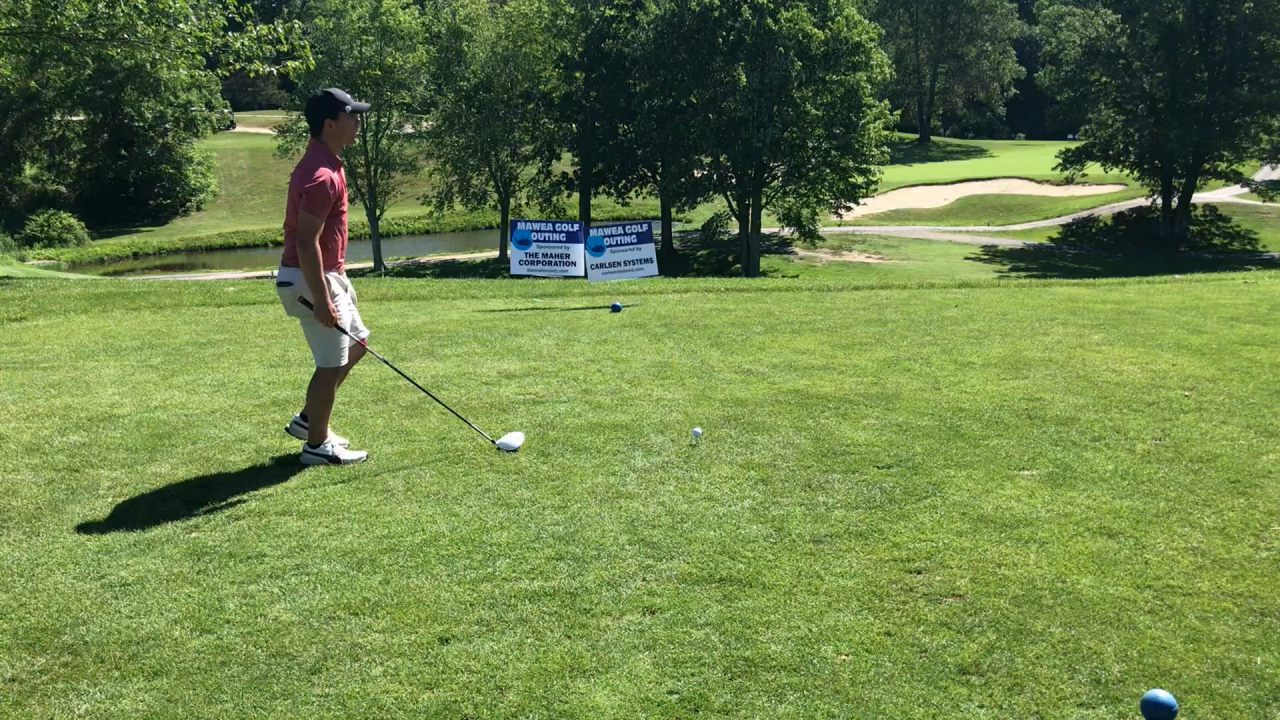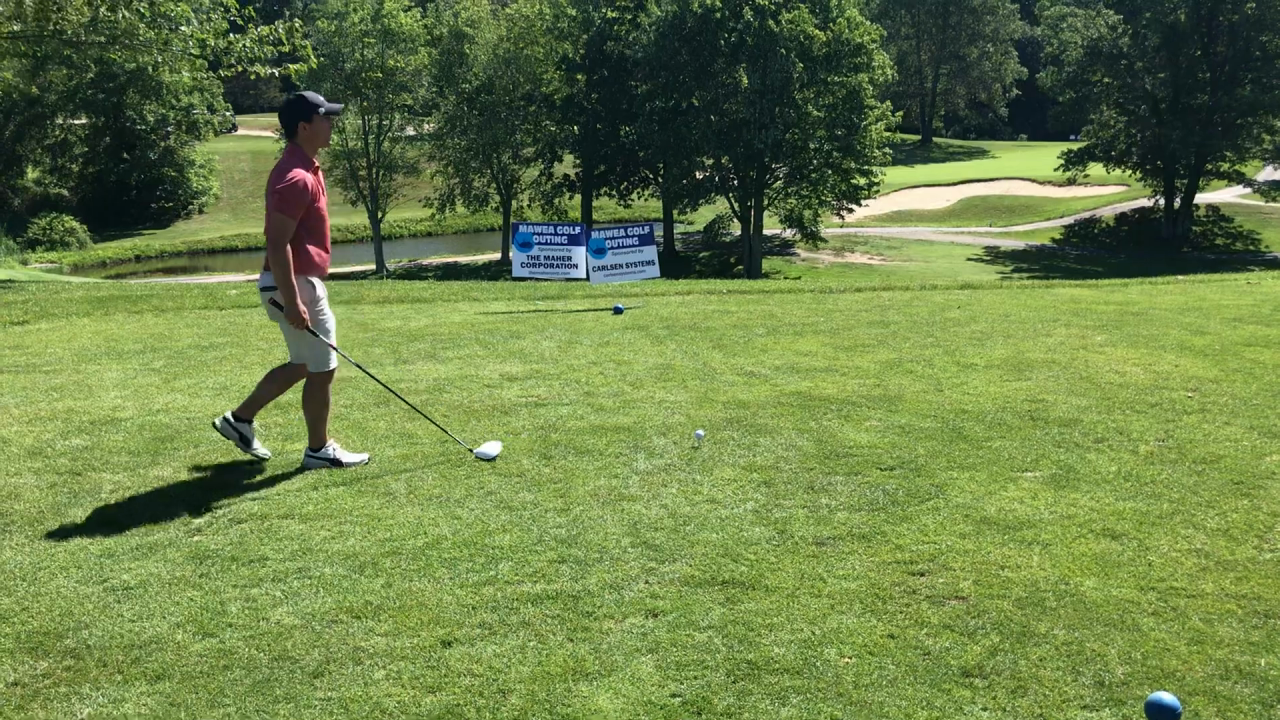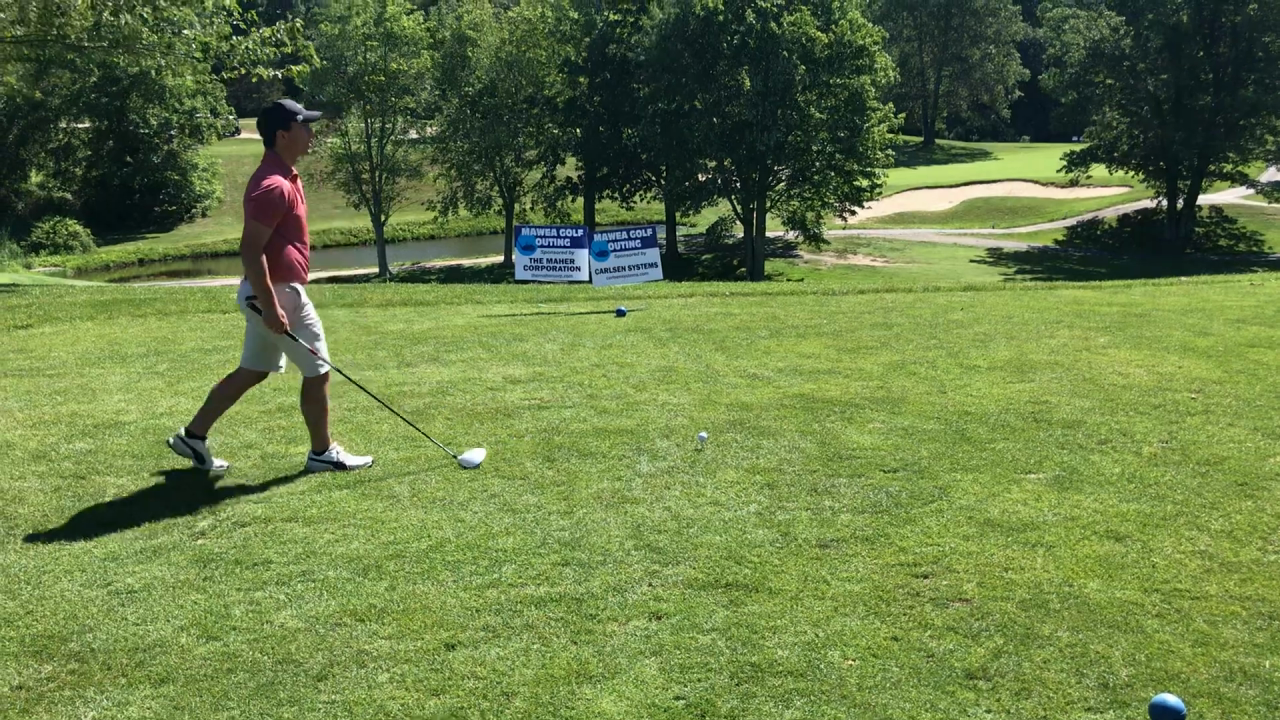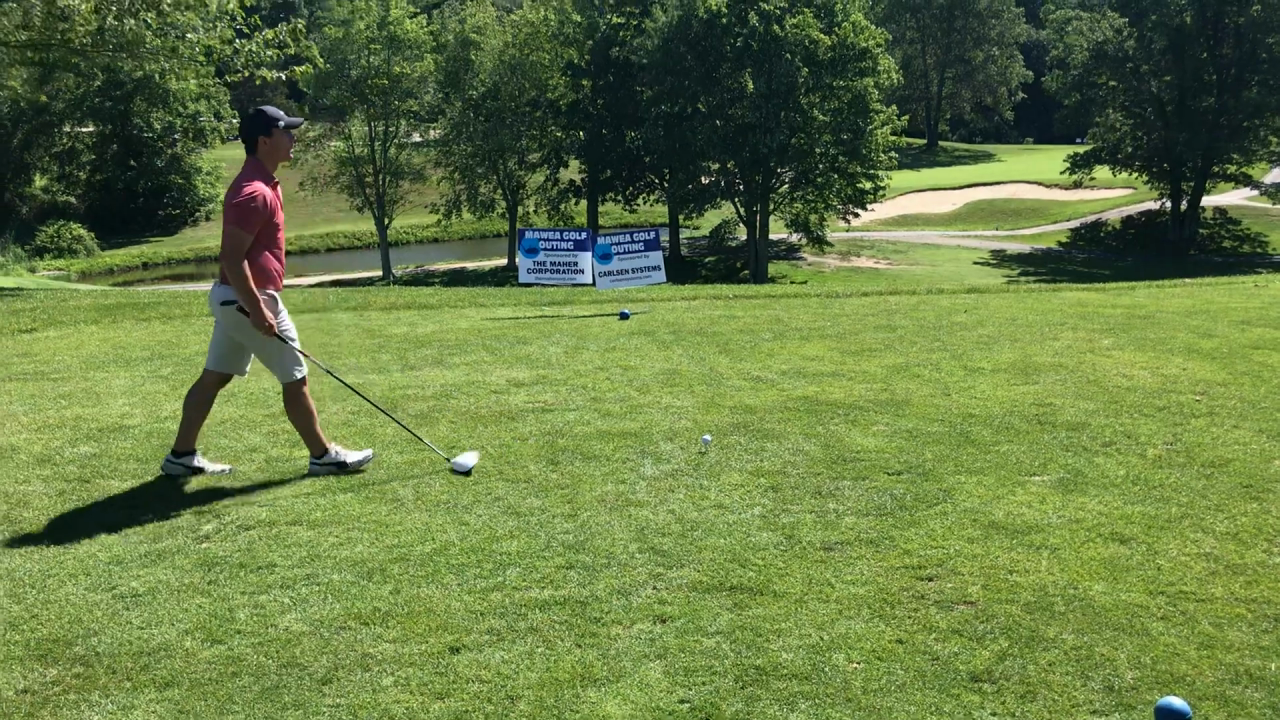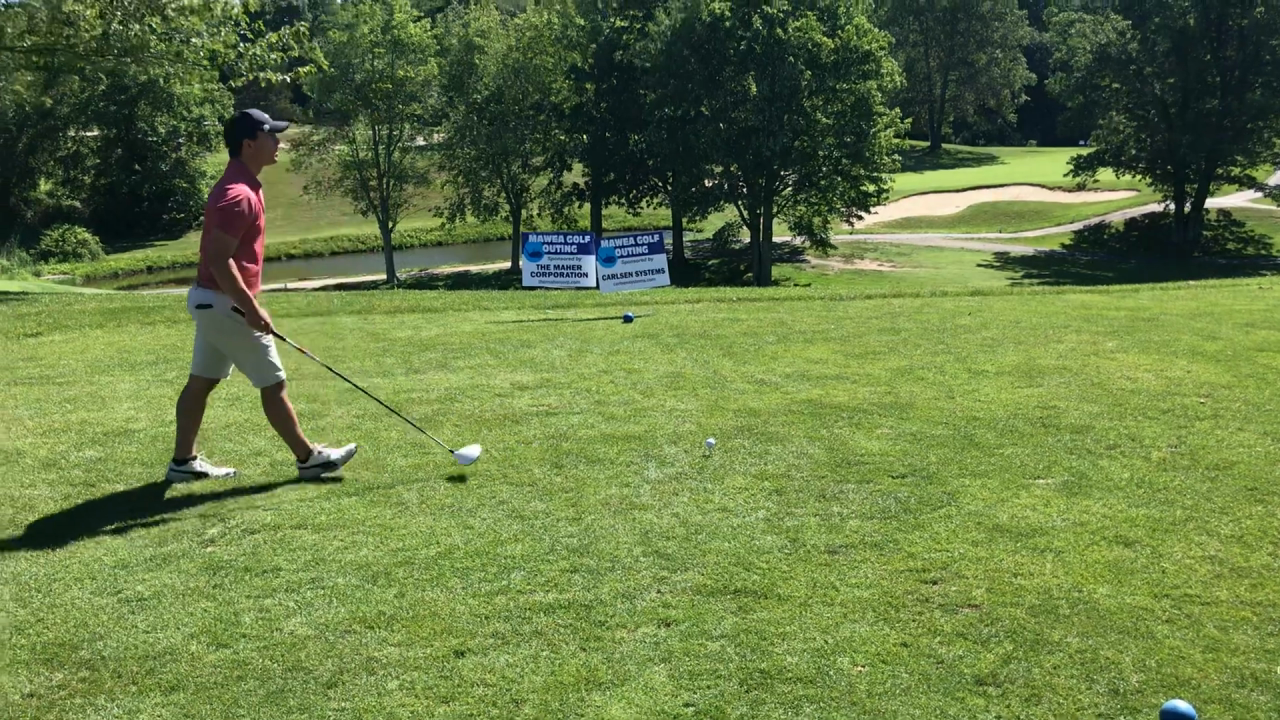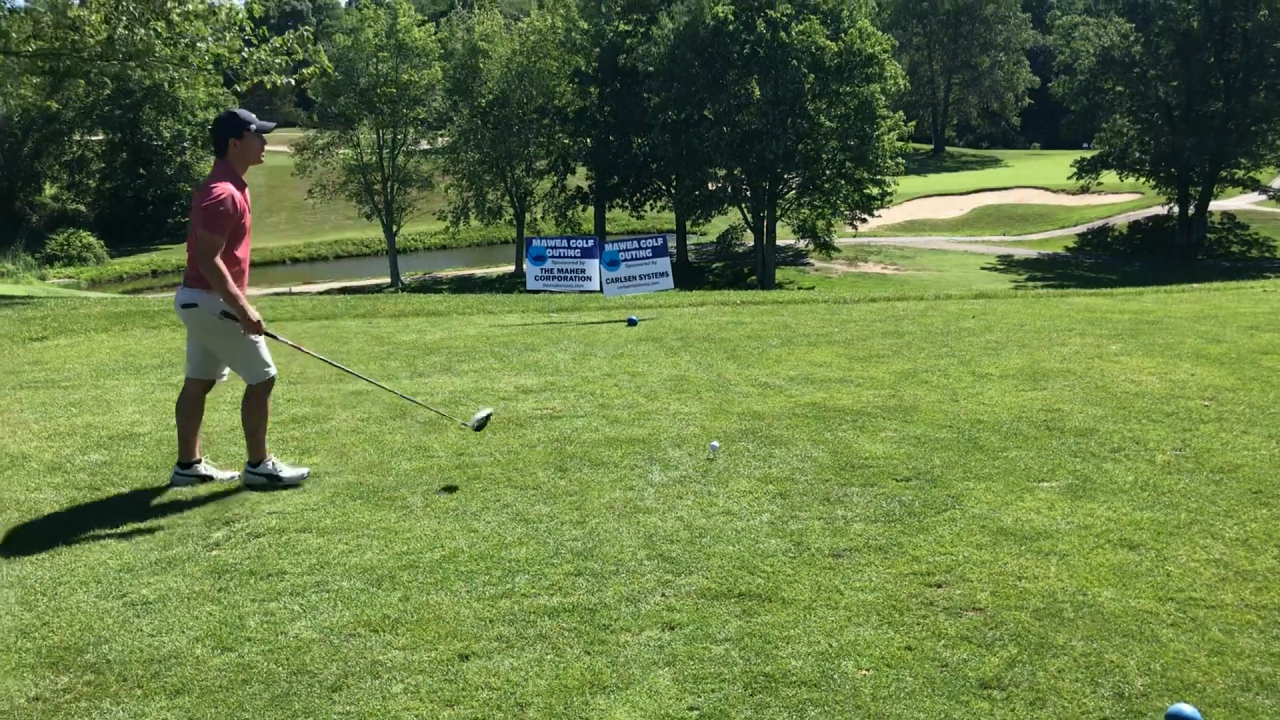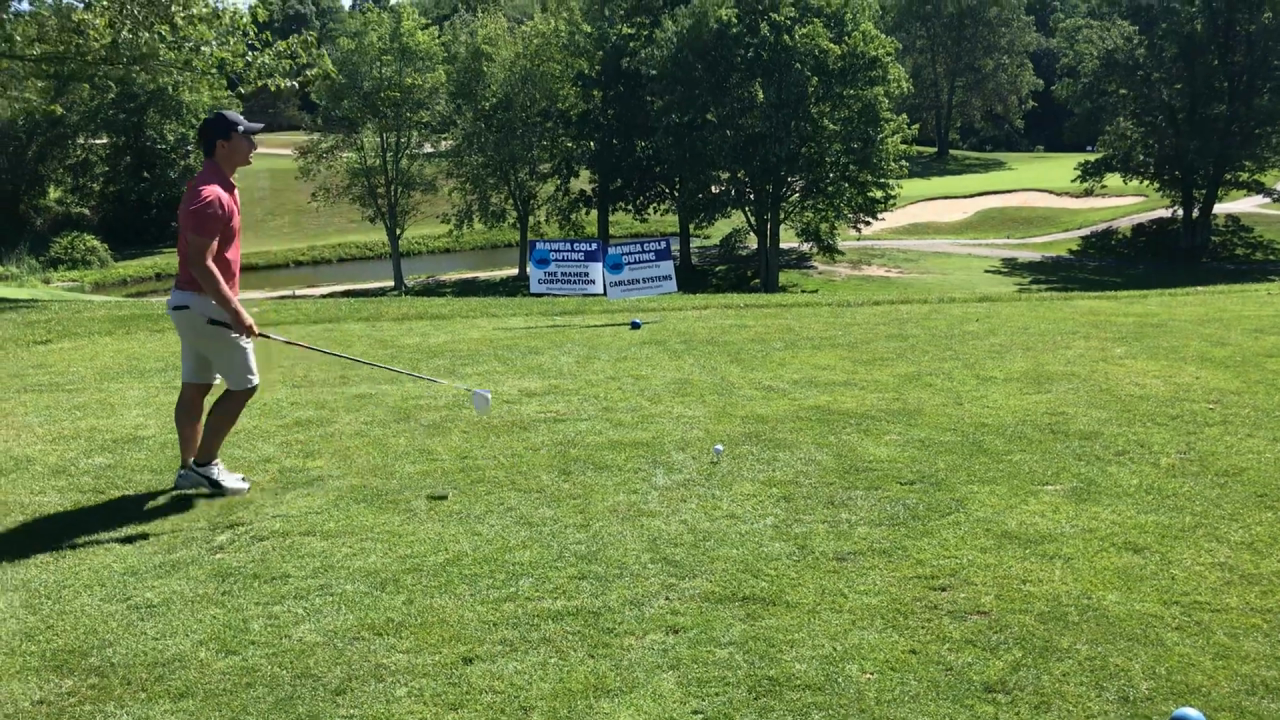
dt=0.1s
person 1, frame 1
left shoulder: (326, 165)
right shoulder: (320, 176)
right elbow: (305, 242)
right wrist: (321, 300)
left hip: (318, 277)
right hip: (308, 280)
left knee: (355, 343)
right knee: (333, 361)
left ankle: (310, 419)
right ankle: (317, 445)
person 1, frame 2
left shoulder: (305, 168)
right shoulder: (296, 178)
right elbow: (278, 244)
right wrist: (293, 301)
left hip: (300, 281)
right hip: (296, 284)
left knee: (305, 364)
right knee: (321, 368)
left ankle: (240, 419)
right ankle: (320, 450)
person 1, frame 3
left shoulder: (282, 176)
right shoulder: (274, 186)
right elbow: (253, 252)
right wrist: (273, 308)
left hip: (269, 292)
right hip: (277, 294)
left knee: (252, 371)
right knee: (316, 373)
left ankle: (192, 437)
right ankle: (323, 452)
person 1, frame 4
left shoulder: (261, 182)
right shoulder: (254, 192)
right elbow: (233, 257)
right wrist: (258, 310)
left hip: (236, 297)
right hip: (250, 299)
left knee: (215, 377)
right knee: (295, 378)
left ankle: (182, 455)
right ankle: (323, 455)
person 1, frame 5
left shoulder: (241, 186)
right shoulder: (237, 195)
right elbow: (222, 260)
left wrist: (247, 304)
right wrist: (253, 309)
left hip: (213, 300)
right hip: (226, 303)
left knee: (202, 381)
right knee: (272, 382)
left ankle: (184, 461)
right ankle: (308, 456)
person 1, frame 6
left shoulder: (230, 186)
right shoulder: (223, 194)
right elbow: (210, 260)
right wrist: (242, 308)
left hip: (201, 300)
right hip: (214, 303)
left knee: (198, 384)
right knee: (262, 378)
left ankle: (189, 464)
right ankle: (260, 464)
person 1, frame 7
left shoulder: (218, 187)
right shoulder: (211, 196)
right elbow: (201, 263)
right wrist: (236, 312)
left hip: (199, 303)
right hip: (206, 306)
left knee: (197, 387)
right knee: (243, 384)
left ankle: (196, 465)
right ankle: (202, 466)
